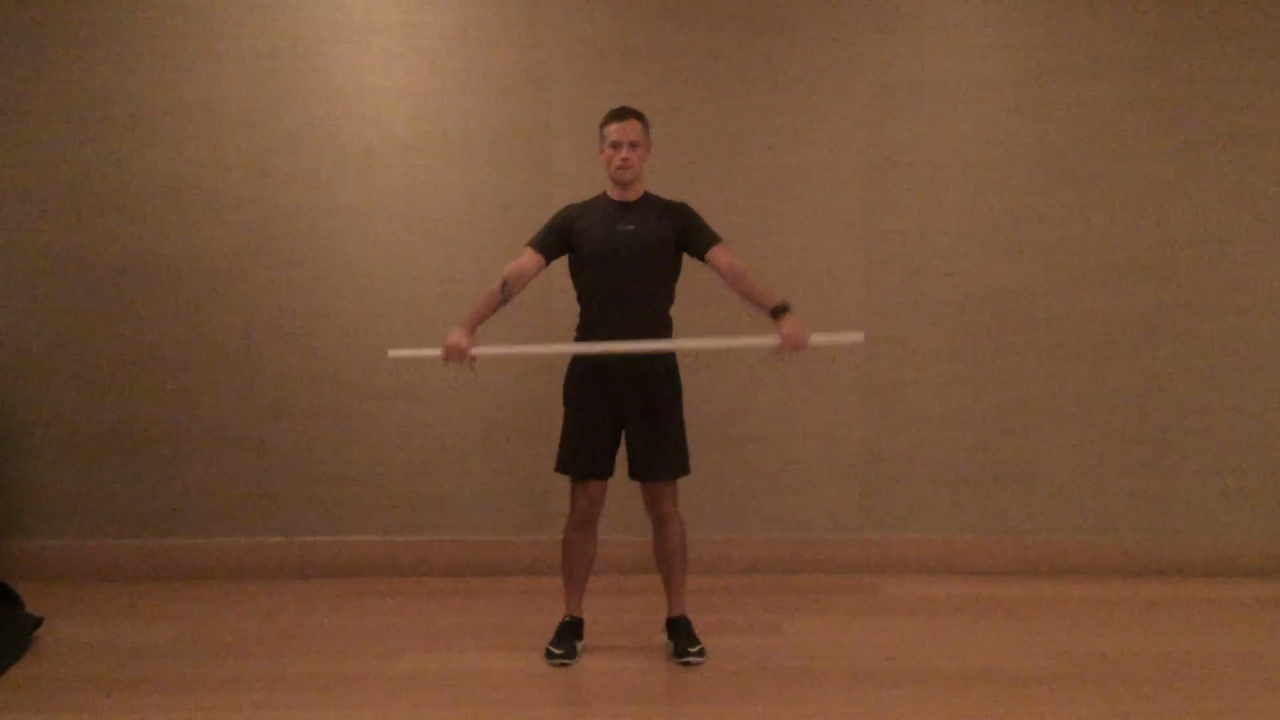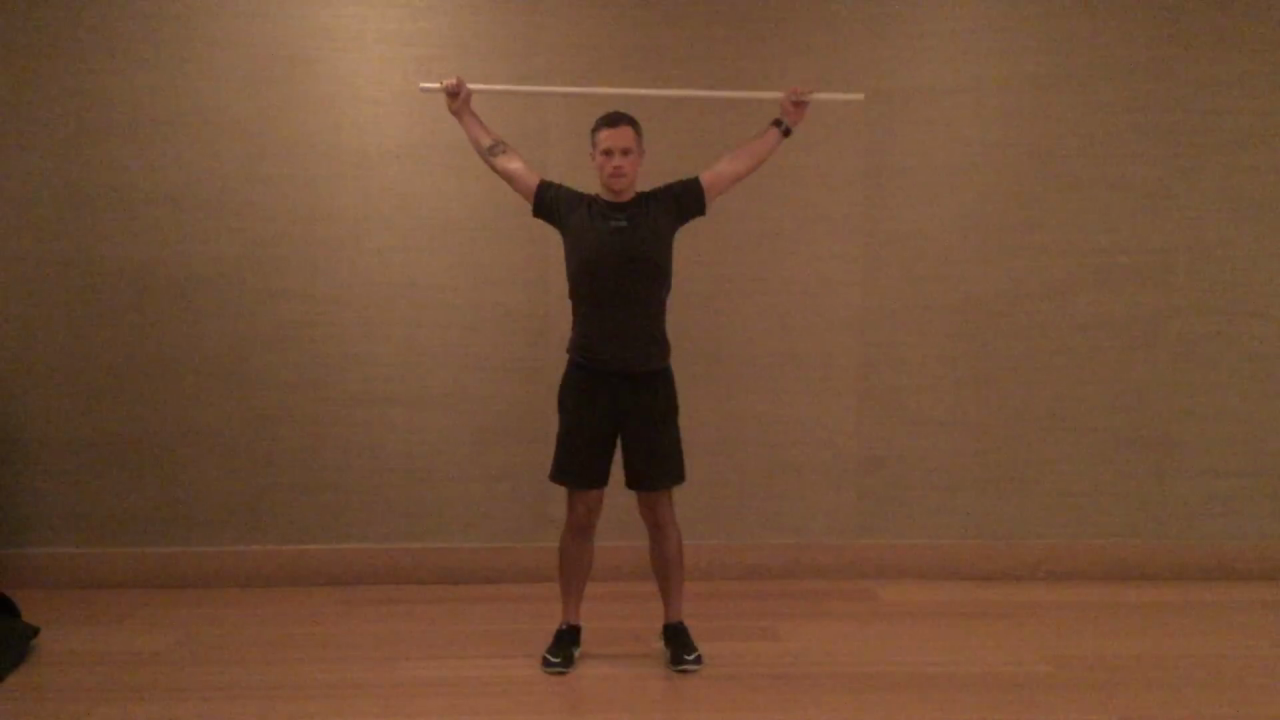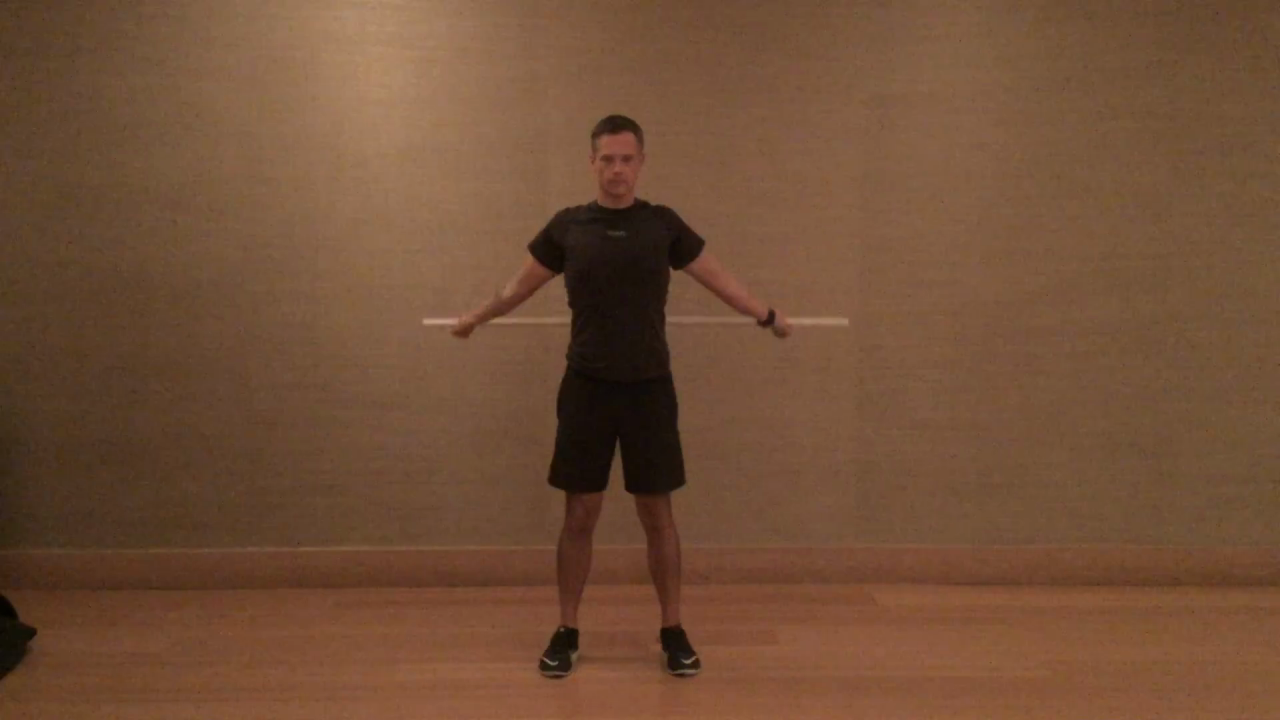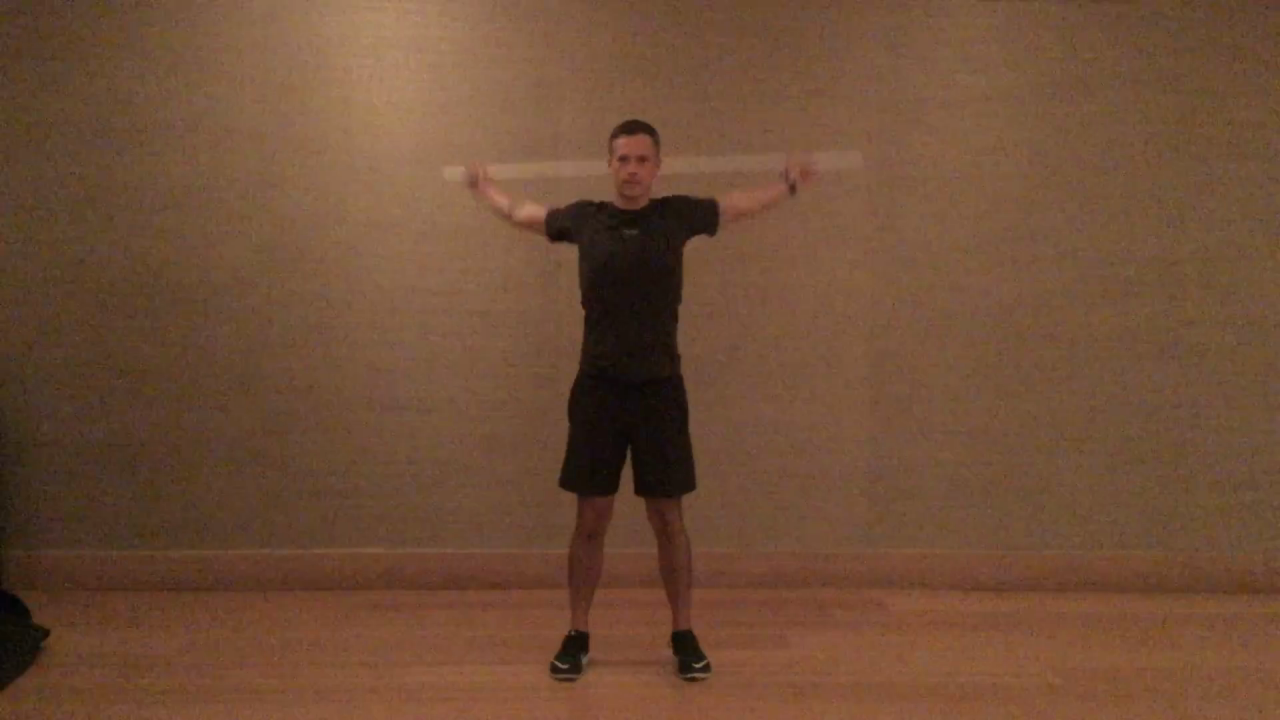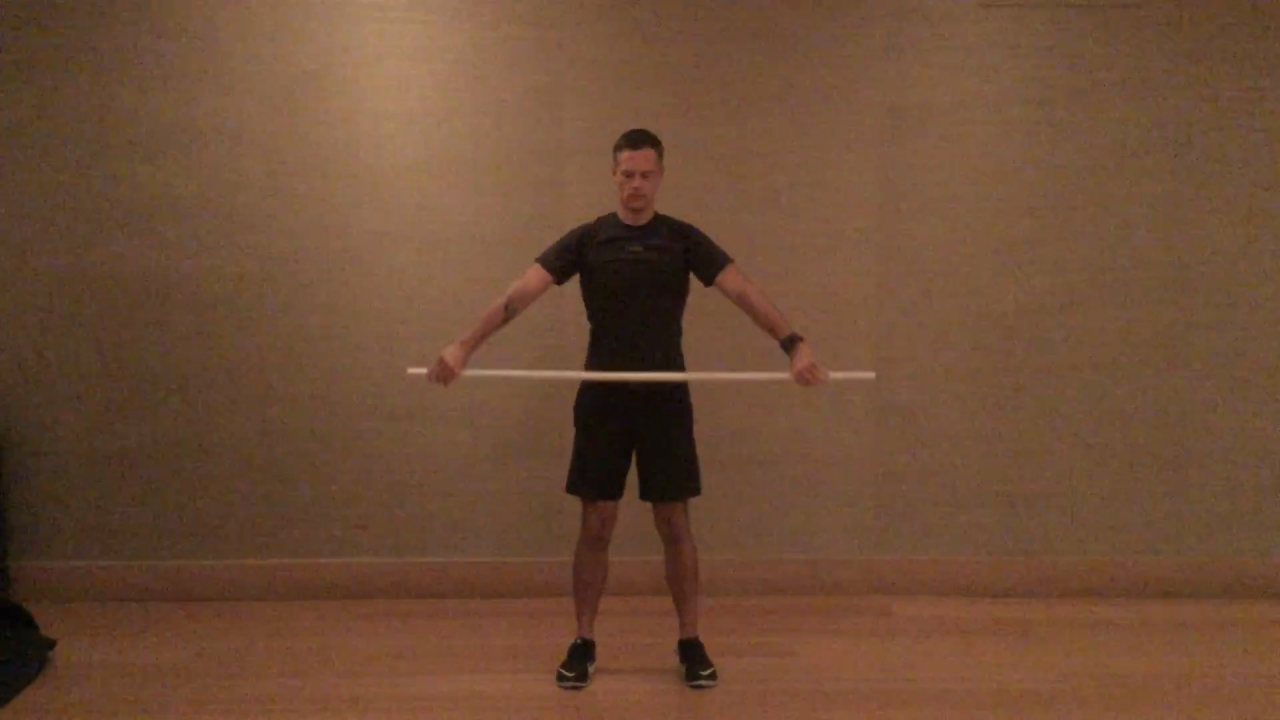
dt=1s
person 1, frame 1
left shoulder: (675, 216)
right shoulder: (575, 218)
left elbow: (730, 264)
right elbow: (518, 271)
left wrist: (781, 312)
right wrist: (468, 323)
left hip: (656, 376)
right hip: (591, 377)
left knee: (664, 503)
right knee: (584, 504)
left ankle: (678, 621)
right ankle: (571, 622)
person 1, frame 2
left shoulder: (667, 206)
right shoulder: (569, 209)
left elbow: (733, 167)
right elbow: (504, 160)
left wrist: (783, 124)
right wrist: (463, 113)
left hip: (650, 382)
right hip: (587, 382)
left knee: (659, 512)
right knee: (580, 512)
left ankle: (675, 627)
right ankle: (568, 629)
person 1, frame 3
left shoulder: (663, 223)
right shoulder: (568, 225)
left elbow: (716, 277)
right elbow: (522, 284)
left wrist: (767, 316)
right wrist: (476, 318)
left hip: (649, 387)
right hip: (585, 388)
left knee: (657, 515)
right knee: (579, 514)
left ankle: (672, 631)
right ankle: (566, 632)
person 1, frame 4
left shoulder: (677, 216)
right shoulder: (582, 219)
left elbow: (745, 201)
right elbow: (520, 211)
left wrist: (791, 181)
right wrist: (484, 186)
left hip: (661, 390)
right hip: (598, 390)
left knee: (668, 520)
right knee: (590, 519)
left ankle: (683, 635)
right ankle: (577, 636)
person 1, frame 5
left shoulder: (683, 238)
right shoulder: (586, 238)
left elbow: (741, 289)
right elbow: (524, 289)
left wrist: (793, 343)
right wrist: (466, 344)
left hip: (666, 397)
right hip: (602, 397)
left knee: (675, 525)
right knee: (595, 526)
left ankle: (690, 643)
right ankle: (584, 644)
